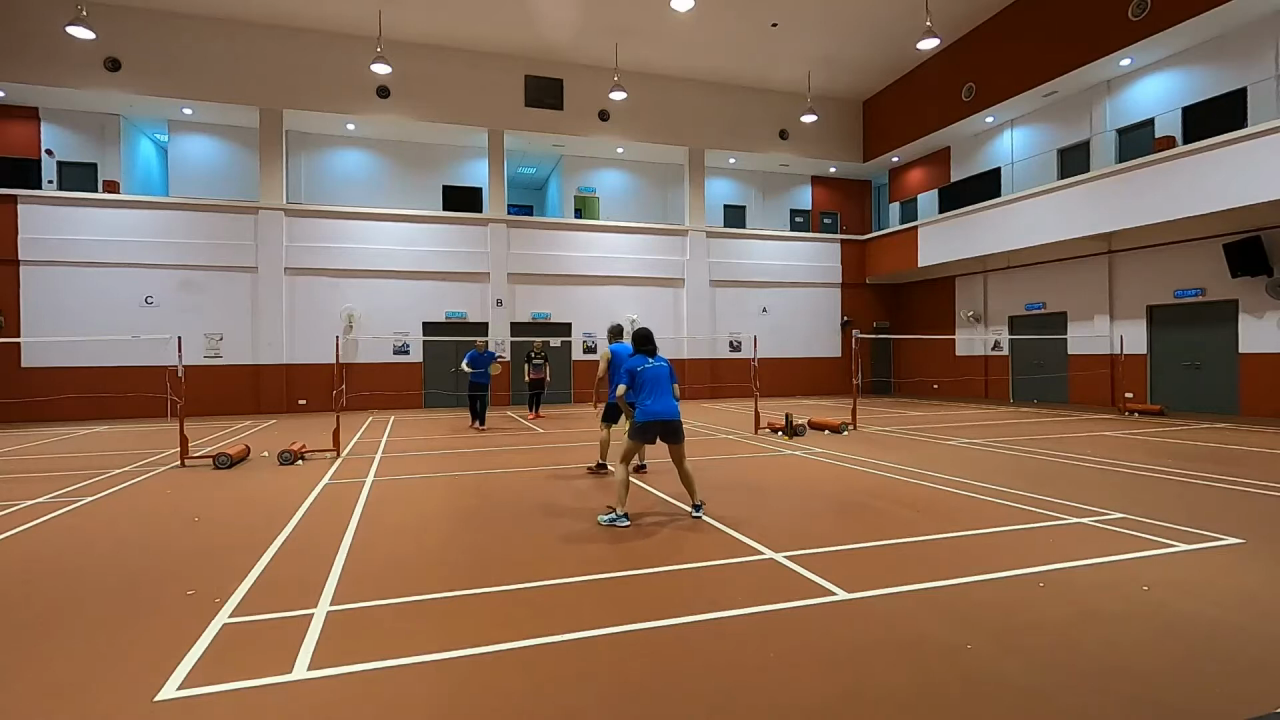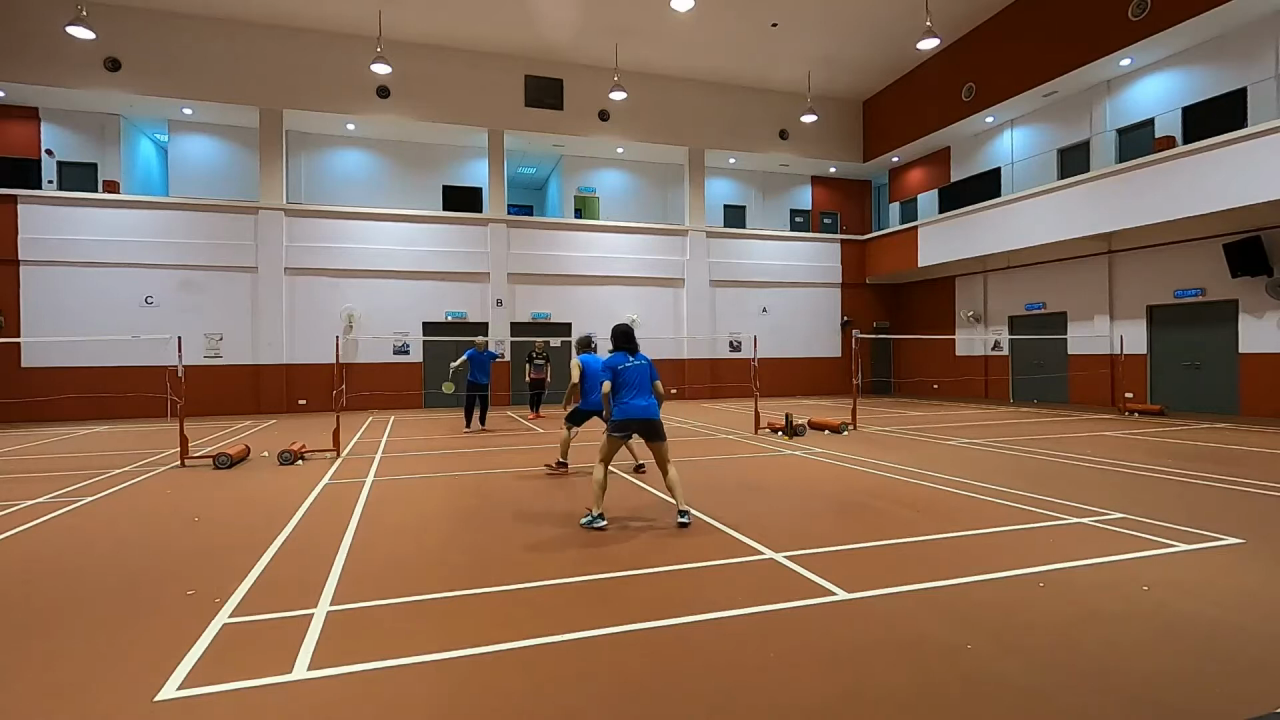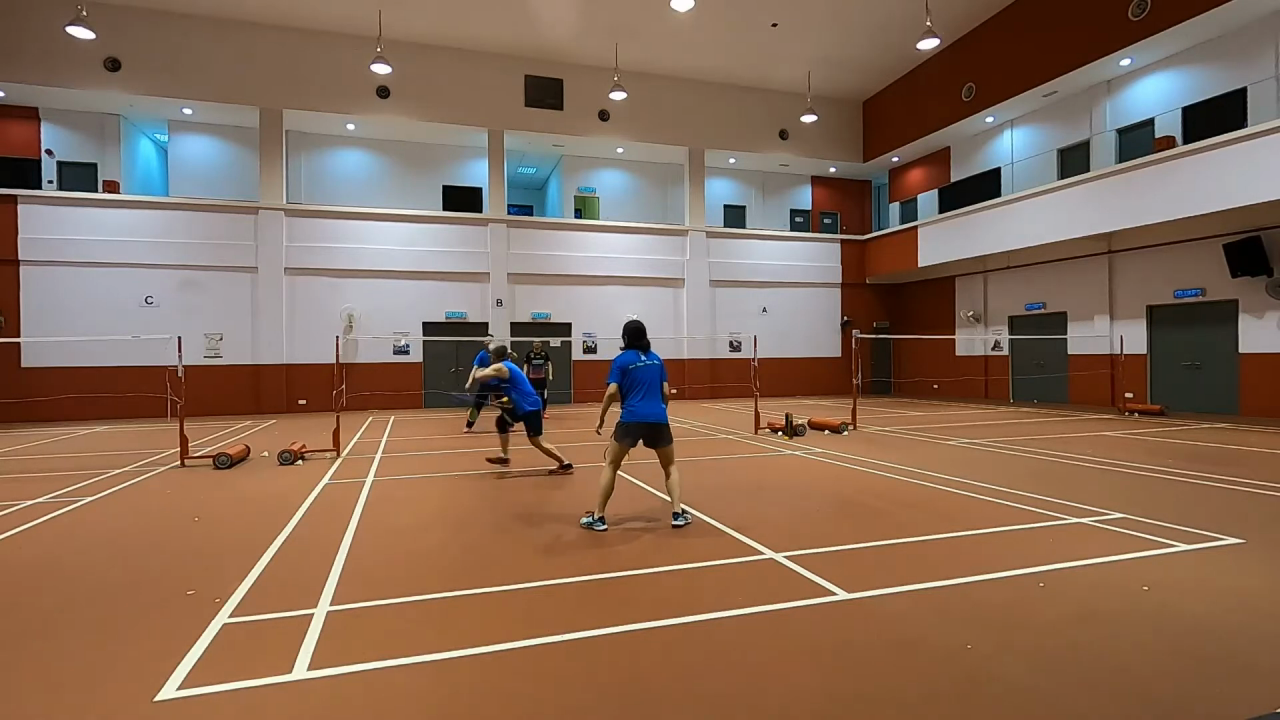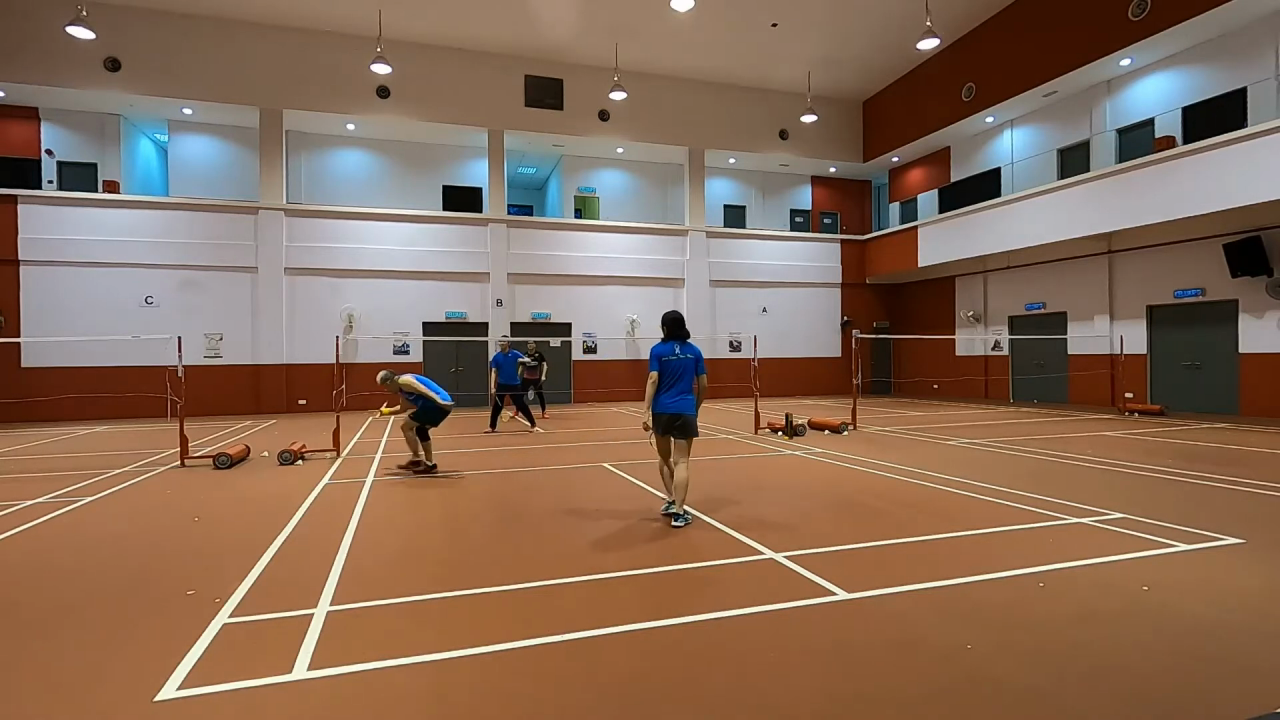
dt=0.4s
person 1, frame 1
left shoulder: (631, 364)
right shoulder: (664, 363)
left elbow: (620, 394)
right elbow: (676, 394)
left wrist: (628, 412)
left hip: (645, 417)
right hip: (672, 416)
left knee: (623, 462)
right knee: (681, 462)
left ankle: (620, 513)
right ankle: (697, 505)
person 1, frame 2
left shoulder: (610, 362)
right shoulder: (645, 360)
left elbow: (606, 391)
right elbow: (660, 392)
left wrist: (608, 413)
left hip: (623, 416)
right hip: (650, 415)
left knee: (602, 462)
right knee: (666, 465)
left ankle: (596, 514)
right ankle: (683, 511)
person 1, frame 3
left shoulder: (621, 360)
right shoulder: (657, 359)
left elbow: (611, 392)
right elbow: (666, 392)
left wrist: (601, 418)
left hip: (632, 419)
right hip: (658, 418)
left knee: (611, 466)
right knee: (670, 467)
left ankle: (598, 517)
right ankle: (678, 513)
person 1, frame 4
left shoulder: (658, 350)
right shoulder: (694, 351)
left elbow: (653, 380)
right elbow: (702, 385)
left wrist: (647, 411)
right wrist: (696, 408)
left hip: (661, 410)
right hip: (685, 411)
left knee: (665, 458)
right knee: (681, 462)
left ankle: (671, 501)
right ankle: (679, 512)
